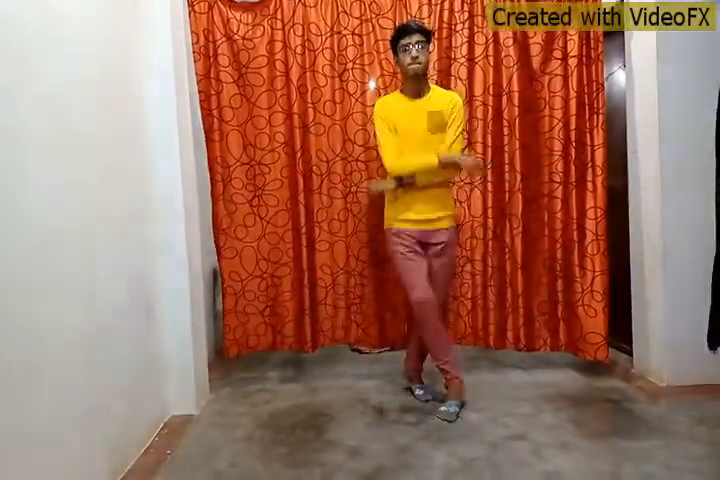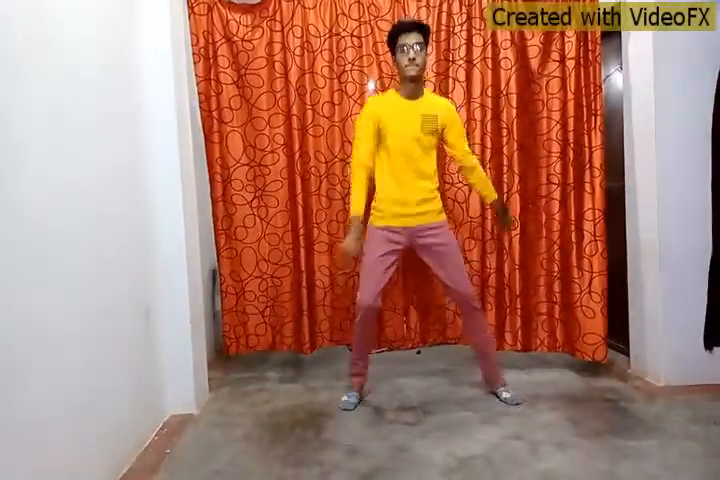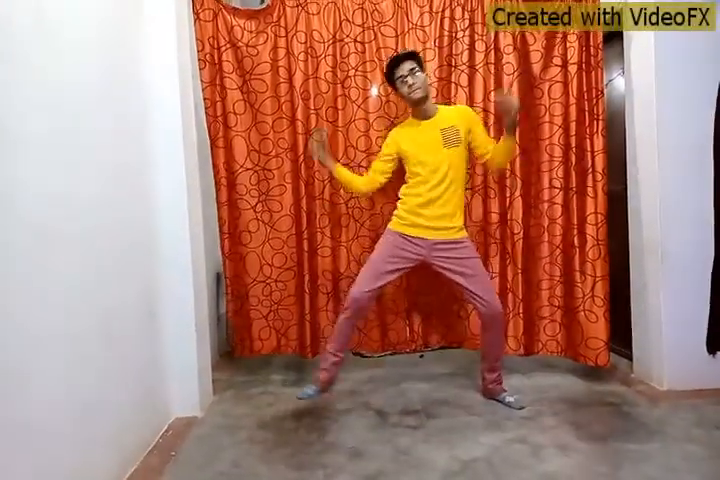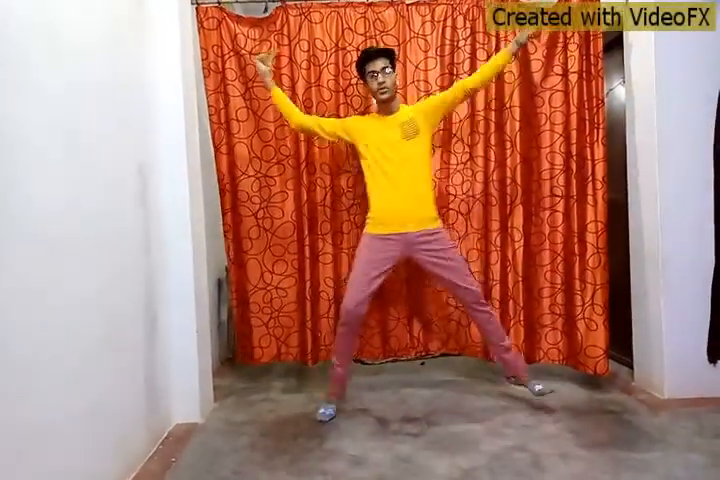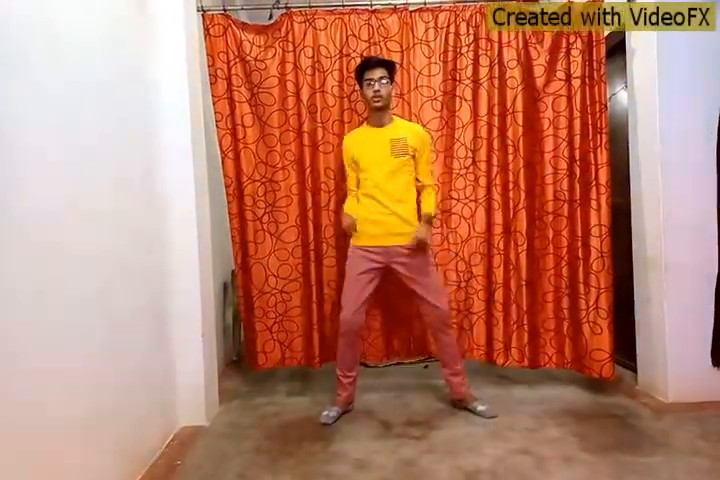
dt=0.3s
person 1, frame 1
left shoulder: (450, 102)
right shoulder: (385, 107)
left elbow: (462, 160)
right elbow: (394, 164)
left wrist: (403, 181)
right wrist: (441, 158)
left hip: (440, 220)
right hip: (401, 224)
left knee: (434, 302)
right knee: (422, 301)
left ankle: (413, 373)
right ankle: (454, 387)
person 1, frame 2
left shoulder: (443, 109)
right shoulder: (375, 108)
left elbow: (465, 161)
right elbow: (360, 170)
left wrist: (497, 203)
right wrist: (354, 228)
left hip: (431, 223)
right hip: (385, 224)
left knee: (467, 296)
right knee: (366, 303)
left ankle: (494, 378)
right ankle: (357, 383)
person 1, frame 3
left shoulder: (463, 117)
right shoulder: (398, 137)
left elbow: (497, 161)
right elbow: (365, 184)
left wrist: (508, 126)
right wrist: (328, 162)
left hip: (452, 238)
right hip: (403, 234)
left knee: (492, 309)
right knee: (356, 300)
left ankle: (492, 384)
right ankle: (325, 376)
person 1, frame 4
left shoulder: (424, 111)
right shoulder: (356, 127)
left elbow: (469, 85)
right elbow: (303, 122)
left wrist: (511, 50)
right wrist: (271, 84)
left hip: (428, 231)
right hip: (380, 234)
left knee: (474, 297)
right knee: (351, 309)
left ankle: (516, 371)
right ankle: (335, 393)
person 1, frame 5
left shoulder: (415, 134)
right shoulder: (352, 141)
left elbow: (427, 187)
right elbow: (354, 194)
left wrist: (425, 222)
right wrist: (347, 215)
left hip: (409, 243)
right hip: (364, 246)
left knee: (439, 316)
right knee: (350, 321)
left ankle: (461, 392)
right ankle: (344, 397)
